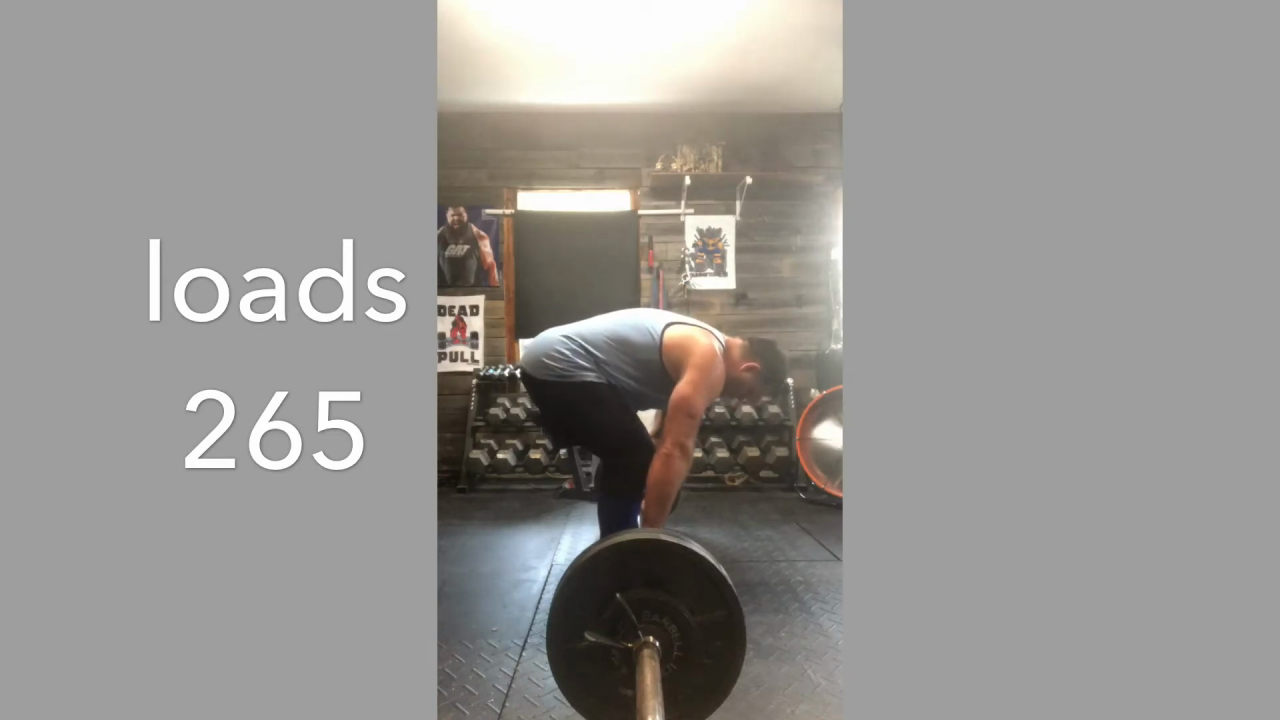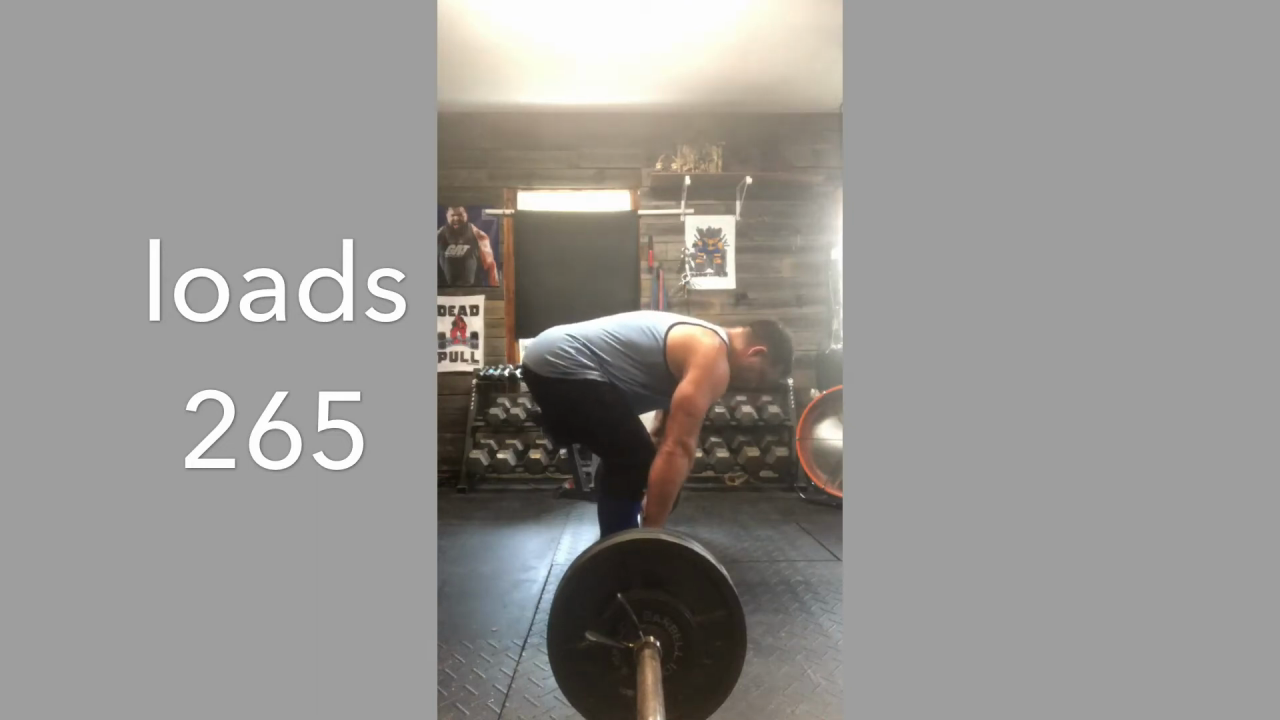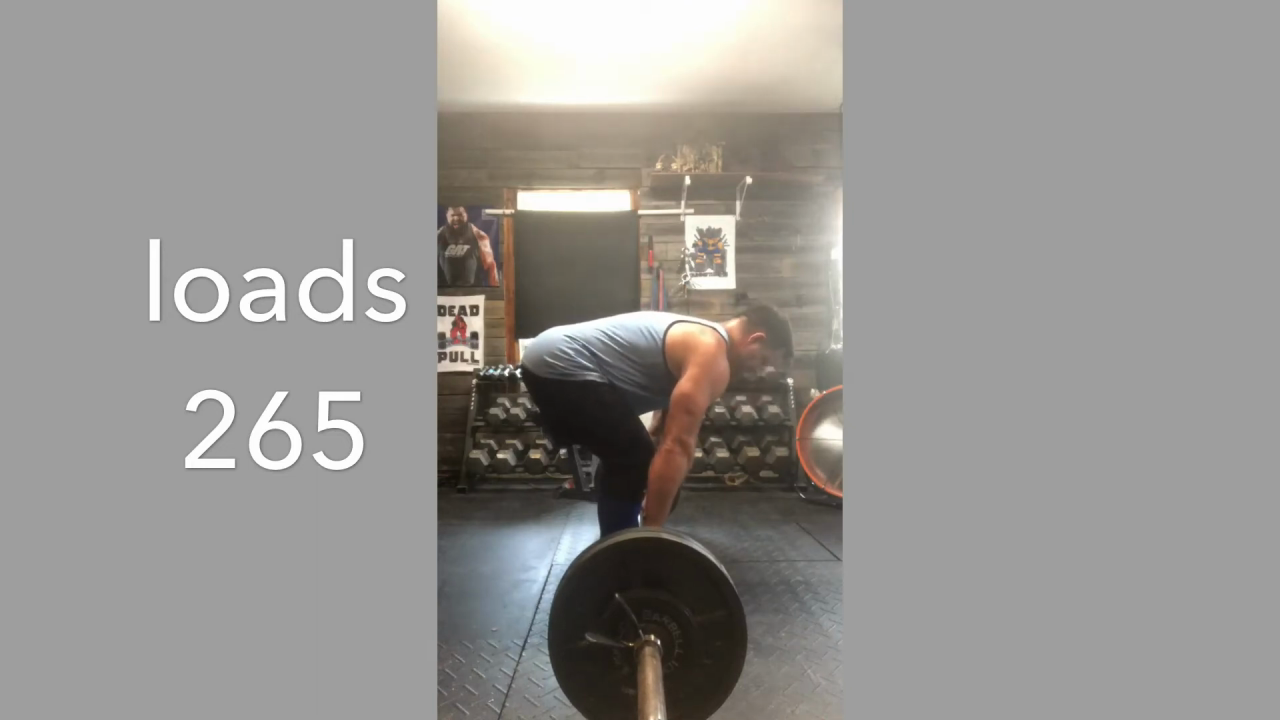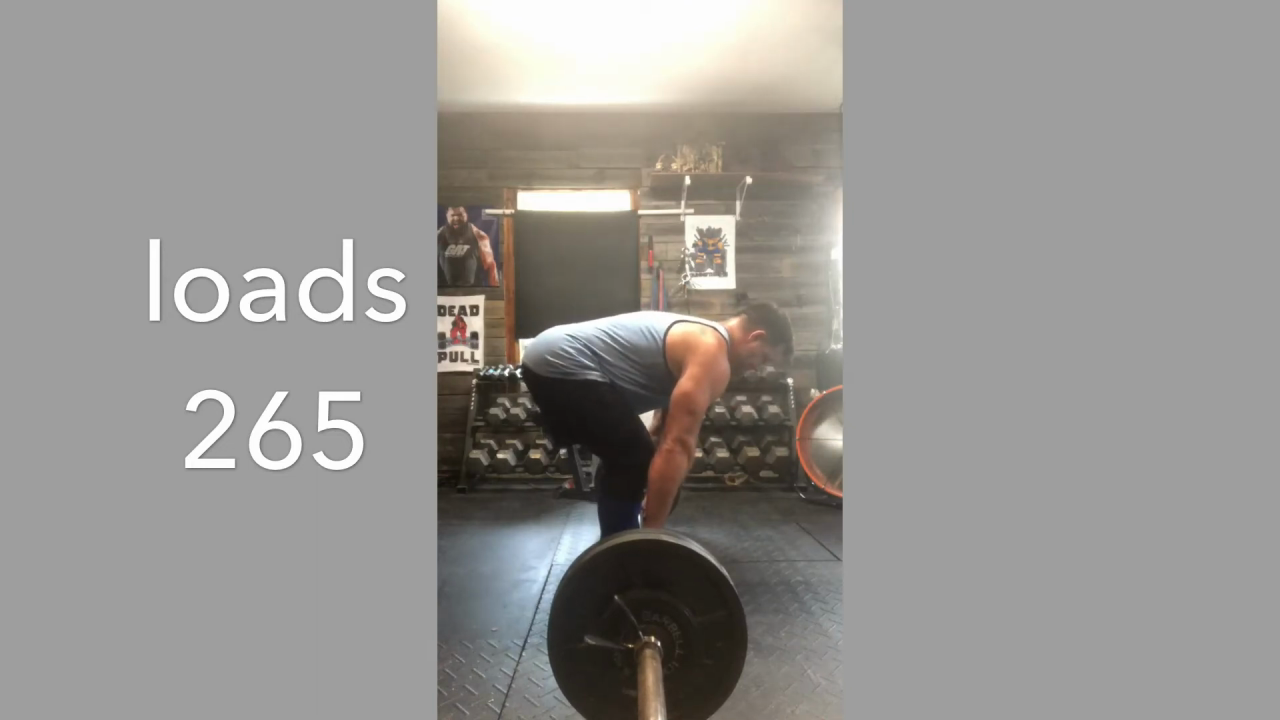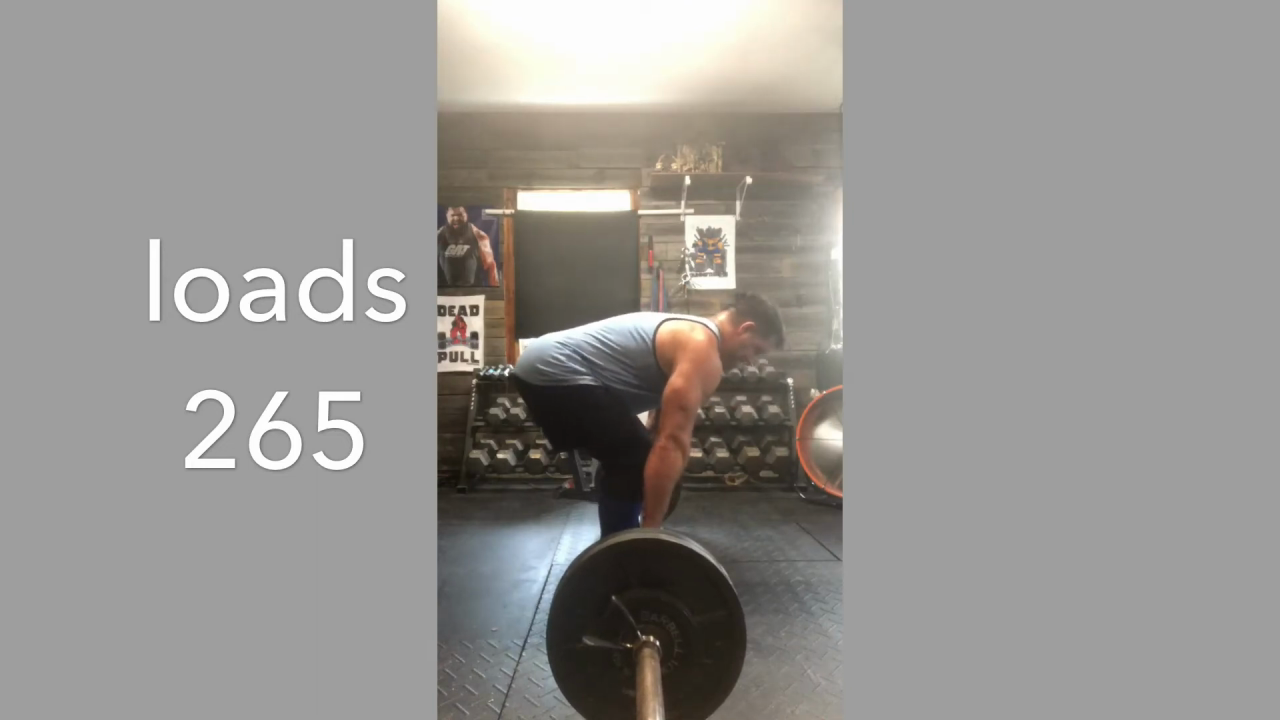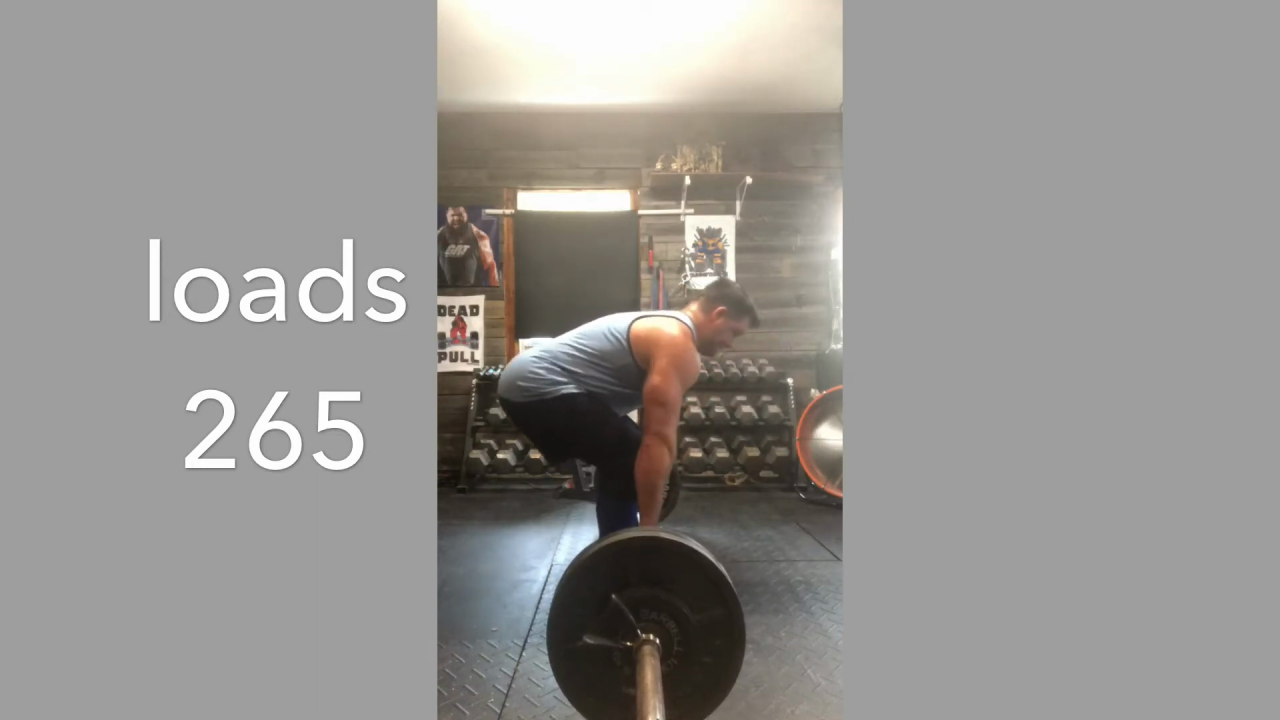
dt=0.4s
person 1, frame 1
left shoulder: (701, 344)
right shoulder: (709, 361)
left elbow: (666, 442)
right elbow: (676, 450)
left wrist: (649, 496)
right wrist: (651, 532)
left hip: (546, 359)
right hip: (559, 367)
left knee: (625, 458)
right knee: (634, 461)
person 1, frame 2
left shoulder: (702, 341)
right shoulder: (712, 358)
left elbow: (666, 438)
right elbow: (677, 449)
left hip: (548, 357)
right hip: (562, 365)
left knee: (626, 458)
right knee: (634, 461)
person 1, frame 3
left shoulder: (700, 337)
right shoulder: (712, 355)
left elbow: (665, 435)
right elbow: (677, 446)
right wrist: (651, 530)
left hip: (546, 358)
right hip: (561, 366)
left knee: (626, 459)
right knee: (634, 461)
person 1, frame 4
left shoulder: (700, 337)
right shoulder: (712, 354)
left elbow: (667, 434)
right elbow: (677, 446)
right wrist: (652, 530)
left hip: (548, 357)
right hip: (562, 365)
left knee: (626, 458)
right knee: (634, 461)
person 1, frame 5
left shoulder: (691, 333)
right shoulder: (703, 351)
left elbow: (661, 434)
right elbow: (672, 443)
right wrist: (650, 528)
left hip: (542, 365)
right hip: (553, 372)
left knee: (626, 459)
right knee: (634, 461)
person 1, frame 6
left shoulder: (668, 328)
right shoulder: (679, 345)
left elbow: (650, 431)
right elbow: (659, 439)
right wrist: (648, 526)
left hip: (528, 378)
right hip: (537, 386)
left knee: (621, 458)
right knee: (628, 463)
